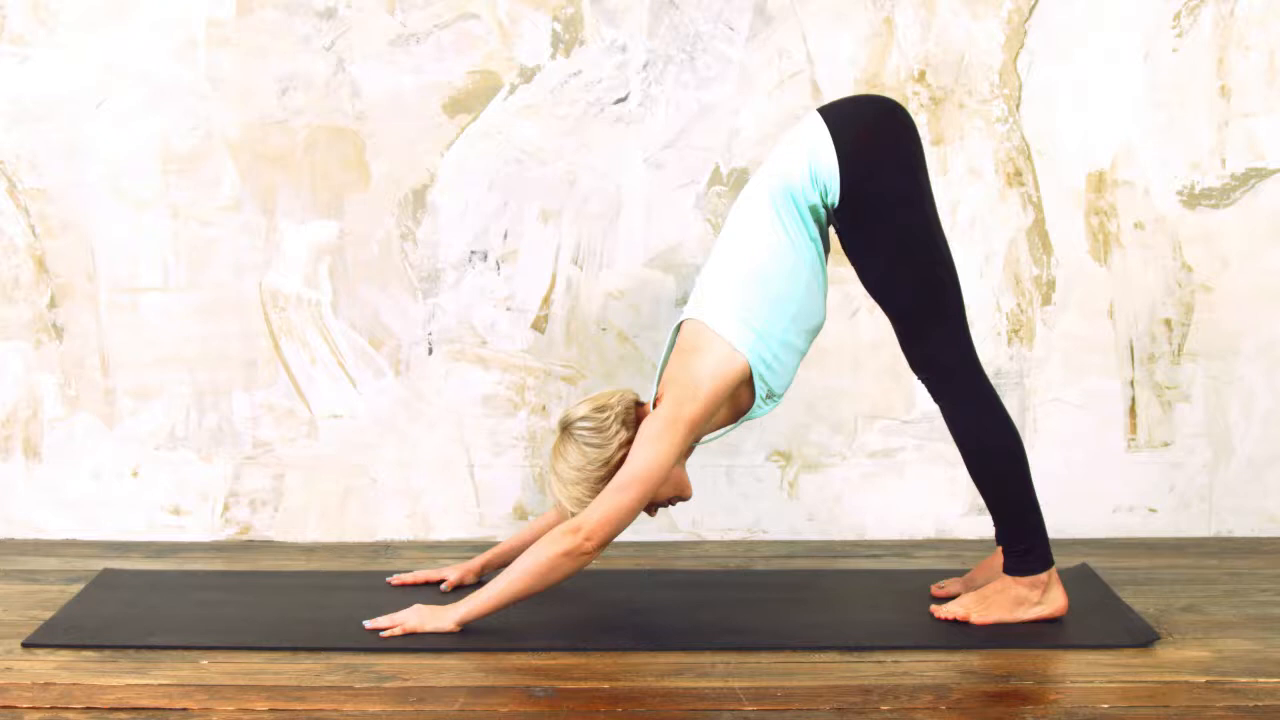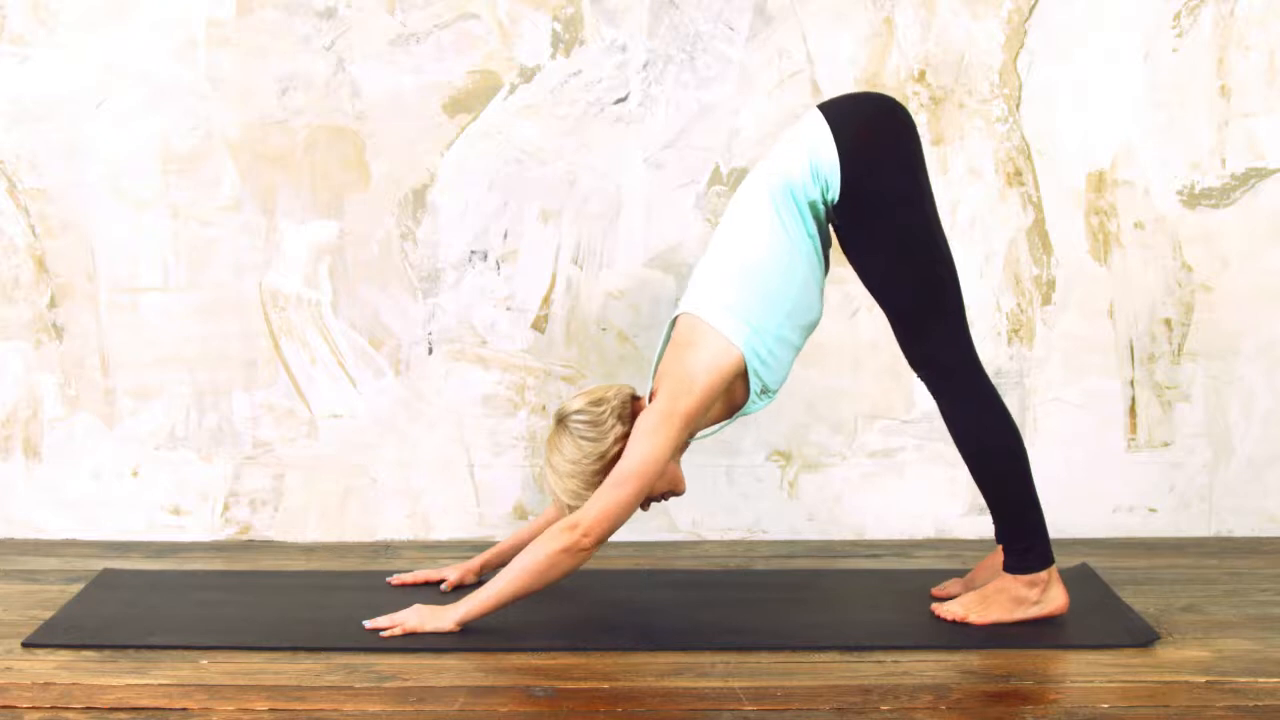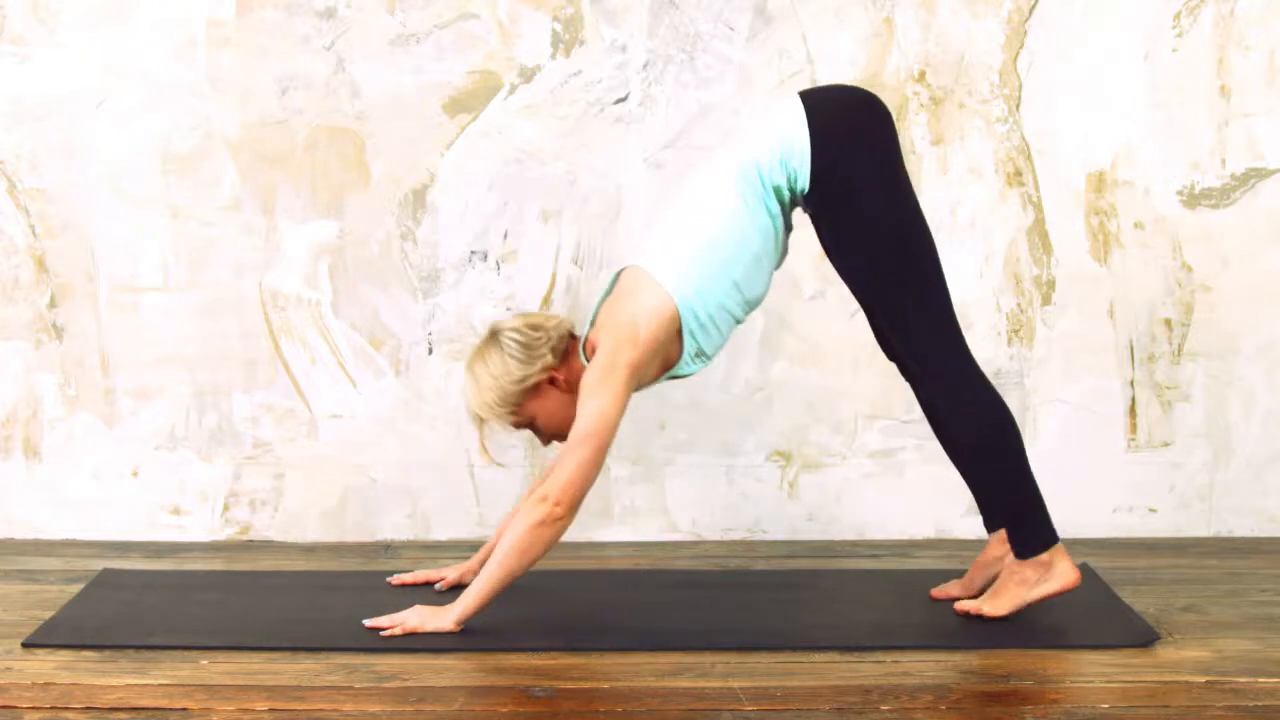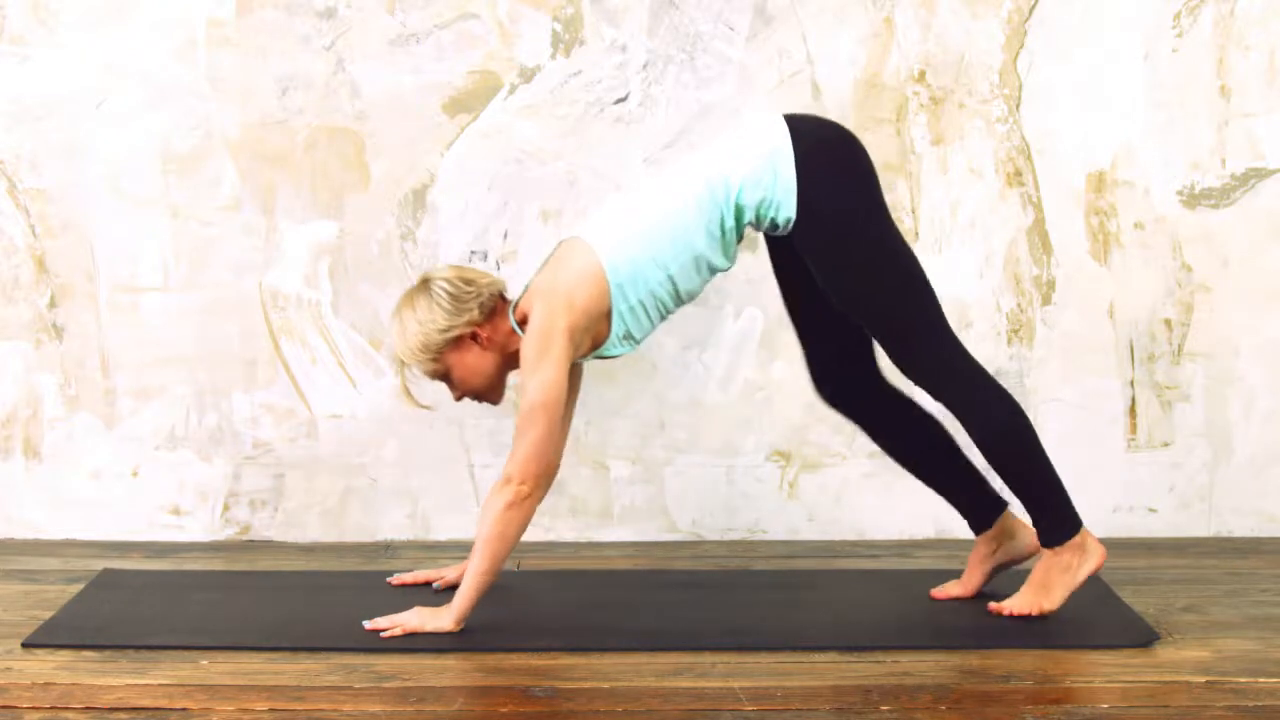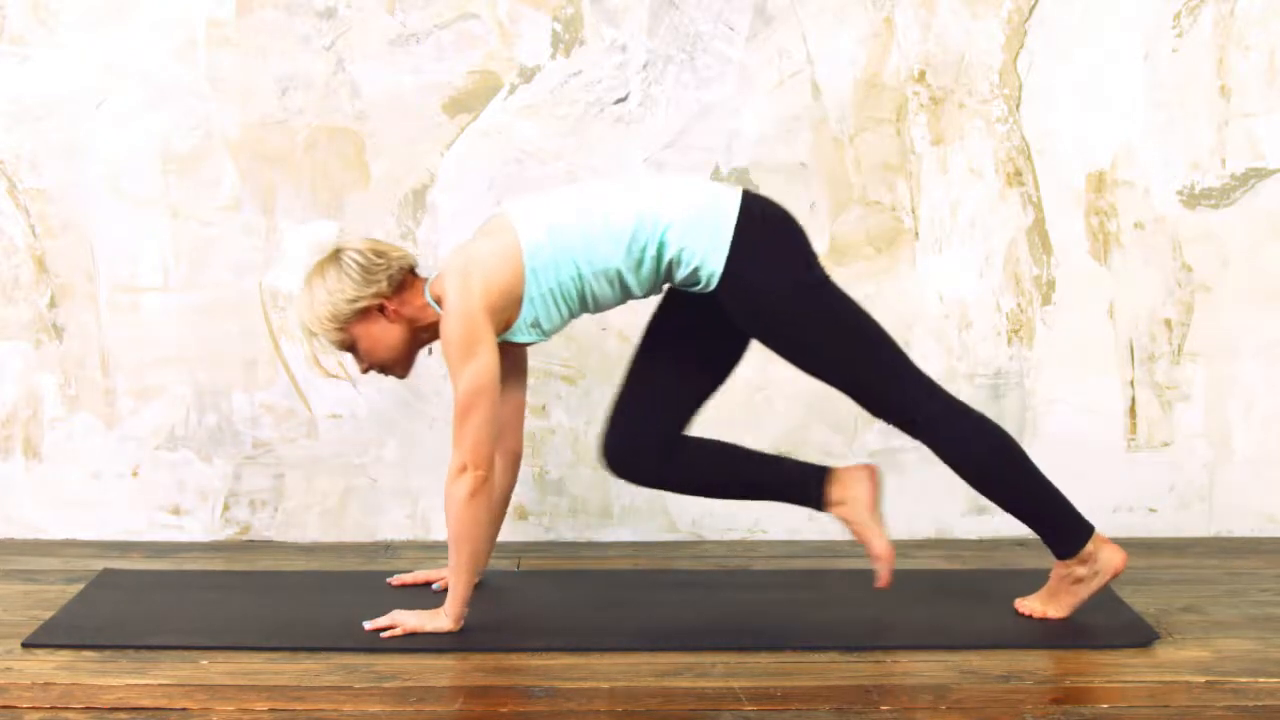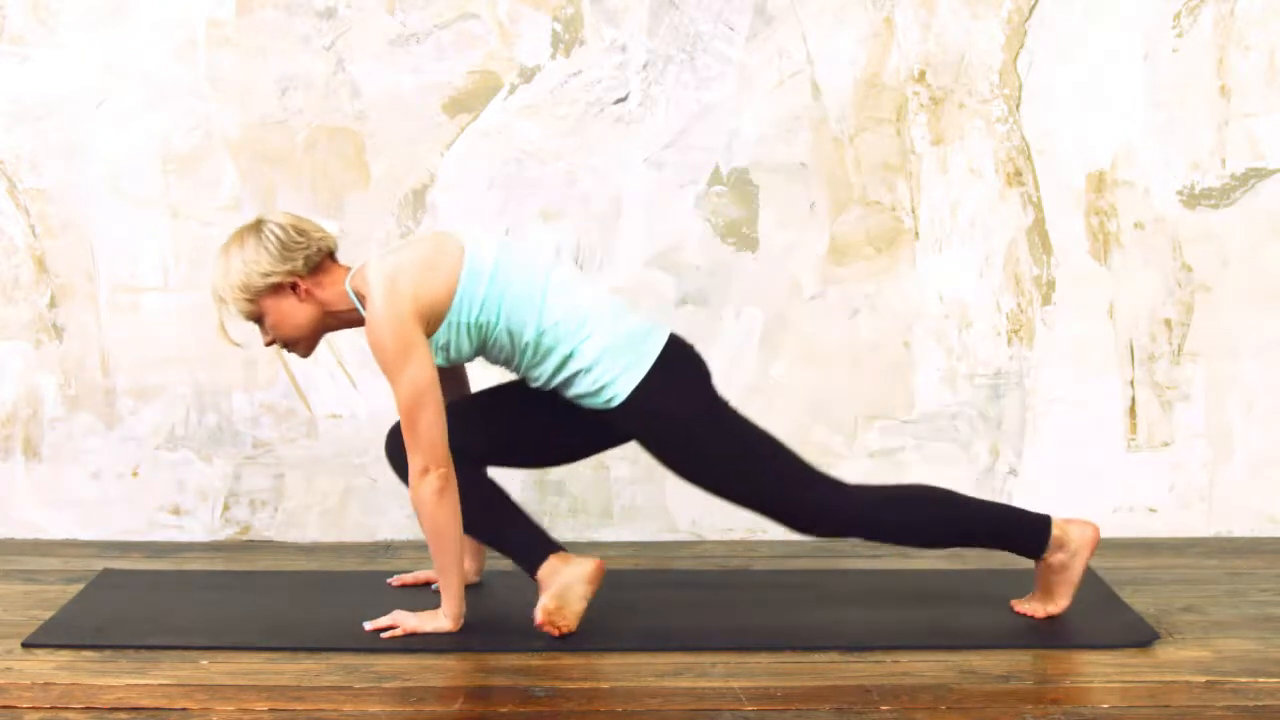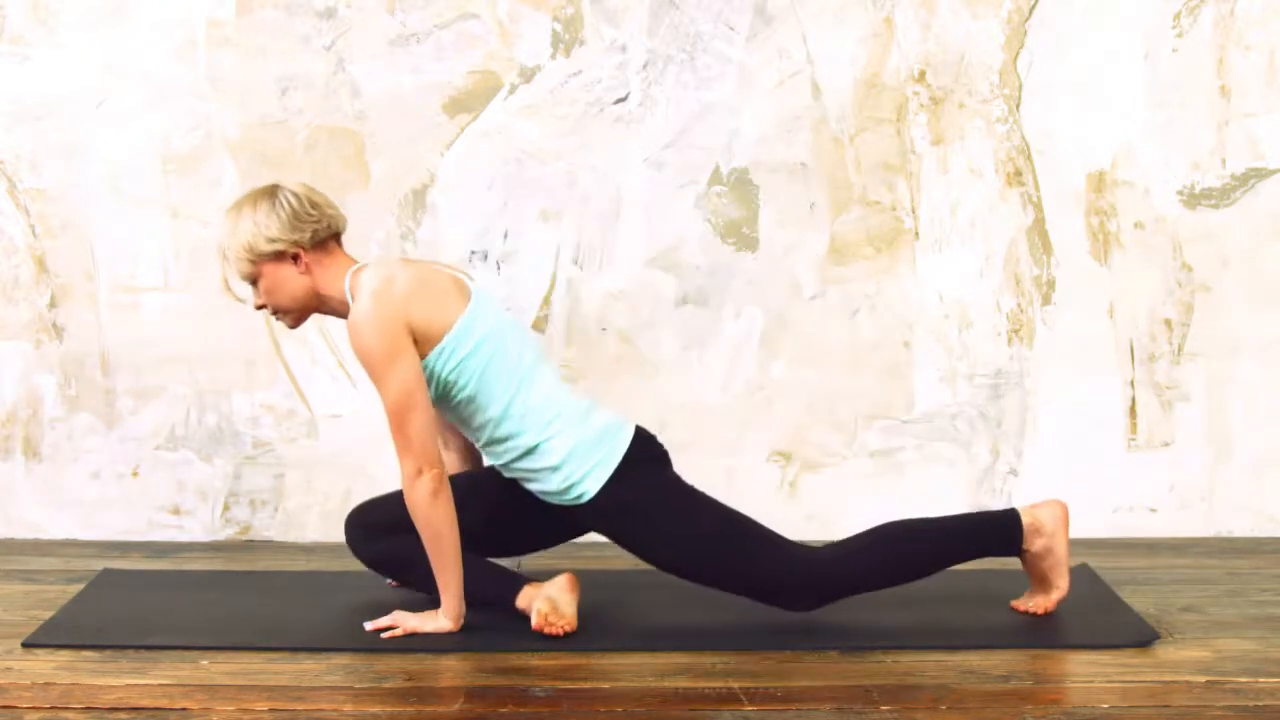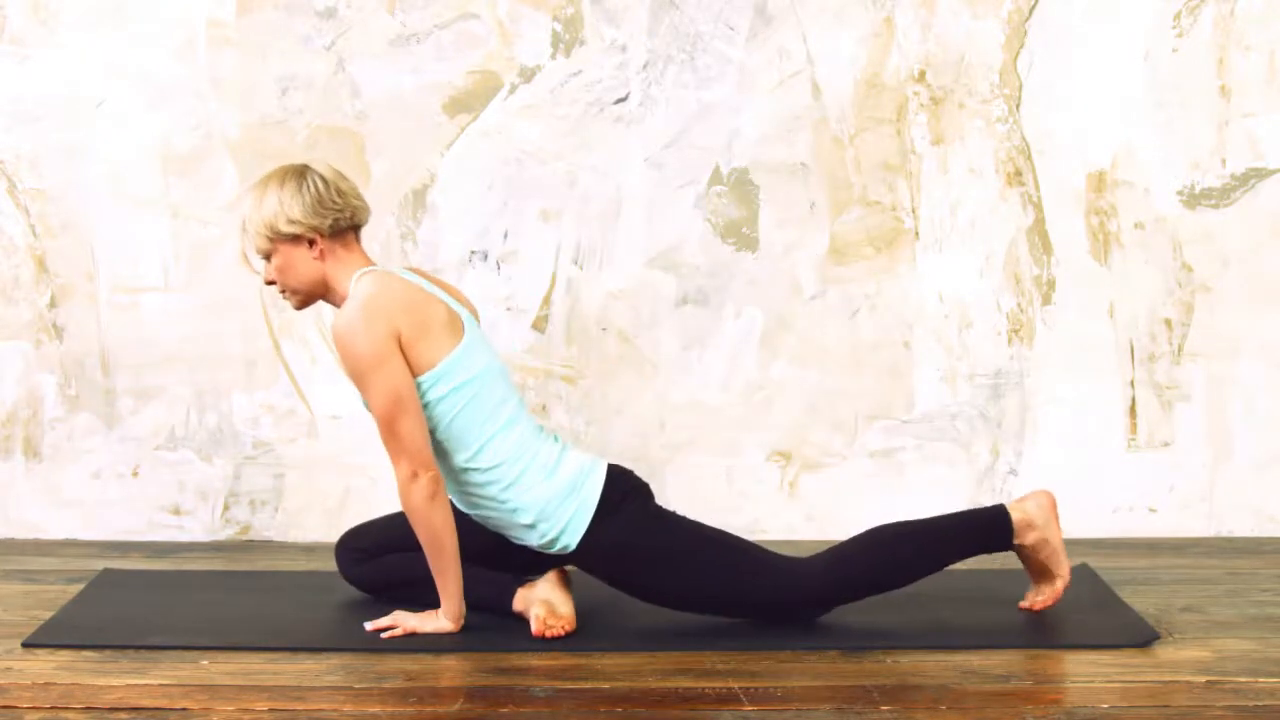
dt=0.5s
person 1, frame 1
left shoulder: (681, 411)
right shoulder: (679, 402)
left elbow: (583, 536)
right elbow: (582, 507)
left wrist: (460, 612)
right wrist: (481, 563)
left hip: (855, 153)
right hip: (840, 156)
left knee: (946, 369)
right knee: (941, 369)
left ankle: (1033, 577)
right ankle: (1014, 551)
person 1, frame 2
left shoulder: (675, 406)
right shoulder: (677, 397)
left elbow: (580, 535)
right elbow: (581, 506)
left wrist: (459, 614)
right wrist: (478, 564)
left hip: (853, 151)
right hip: (839, 154)
left knee: (947, 368)
right knee: (941, 366)
left ankle: (1034, 576)
right ankle: (1014, 550)
person 1, frame 3
left shoulder: (614, 358)
right shoulder: (601, 342)
left elbow: (555, 505)
right elbow: (555, 488)
left wrist: (458, 611)
right wrist: (479, 562)
left hip: (828, 139)
right hip: (815, 146)
left knee: (933, 353)
right knee: (914, 351)
left ankle: (1040, 554)
right ankle: (1009, 538)
person 1, frame 4
left shoulder: (548, 326)
right shoulder: (548, 316)
left elbow: (520, 482)
right elbow: (532, 475)
left wrist: (455, 611)
right wrist: (474, 565)
left hip: (805, 174)
right hip: (788, 178)
left knee: (934, 364)
right knee: (845, 385)
left ankle: (1068, 541)
right ankle: (997, 528)
person 1, frame 5
left shoulder: (463, 302)
right shoulder: (486, 296)
left elbow: (473, 468)
right elbow: (503, 446)
left wrist: (452, 608)
right wrist: (470, 562)
left hip: (733, 249)
right hip: (709, 258)
left knee: (905, 399)
right knee: (631, 449)
left ankle: (1082, 551)
right ankle: (835, 492)
person 1, frame 6
left shoulder: (388, 305)
right shoulder: (398, 290)
left elbow: (433, 473)
right elbow: (441, 452)
left wrist: (451, 608)
right wrist: (465, 557)
left hip: (640, 378)
right hip: (609, 377)
left knee: (821, 508)
right knee: (409, 437)
left ankle: (1053, 537)
right ankle: (553, 567)
person 1, frame 7
left shoulder: (373, 310)
right shoulder: (397, 284)
left elbow: (420, 471)
right elbow: (455, 432)
left wrist: (449, 606)
right wrist: (460, 551)
left hip: (602, 478)
right hip: (559, 476)
left knee: (807, 579)
right knee: (370, 533)
left ankle: (1022, 527)
person 1, frame 8
left shoulder: (361, 318)
right shoulder: (411, 284)
left elbow: (418, 474)
left wrist: (451, 608)
right wrist: (480, 583)
left hip: (584, 519)
right hip: (563, 501)
left knee: (802, 588)
right knee: (359, 555)
left ankle: (1014, 520)
right ankle: (523, 589)
